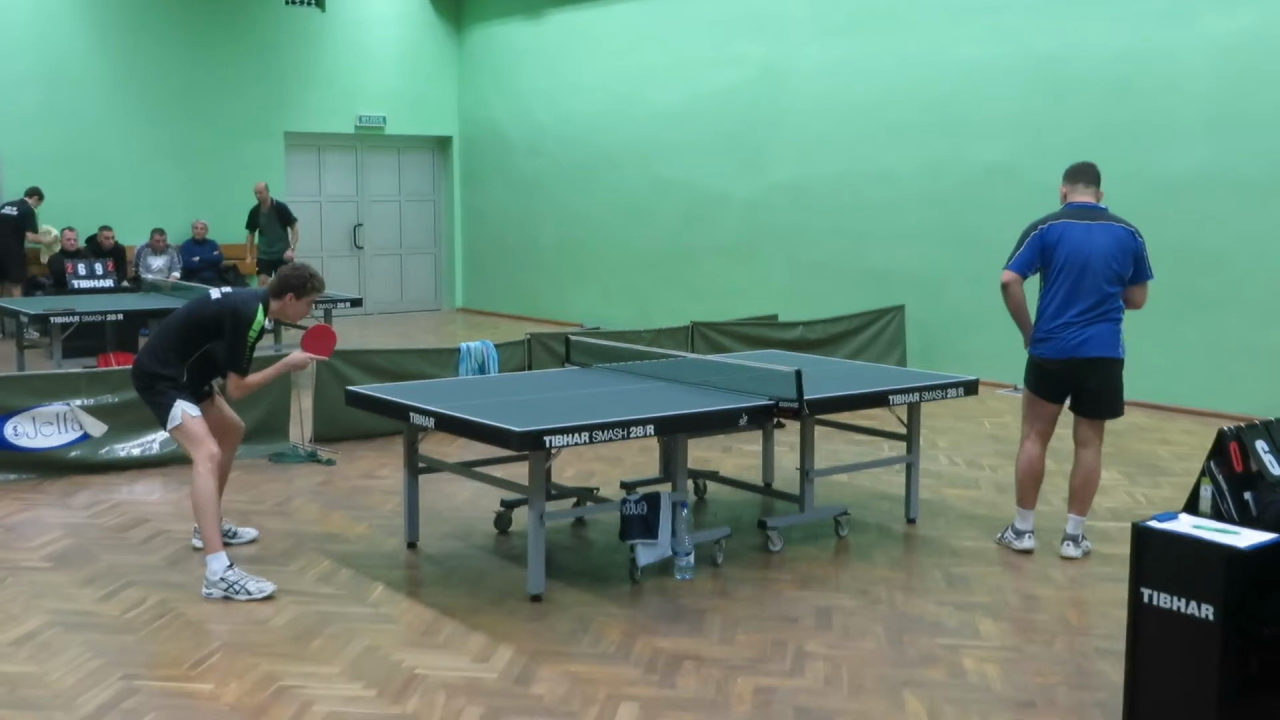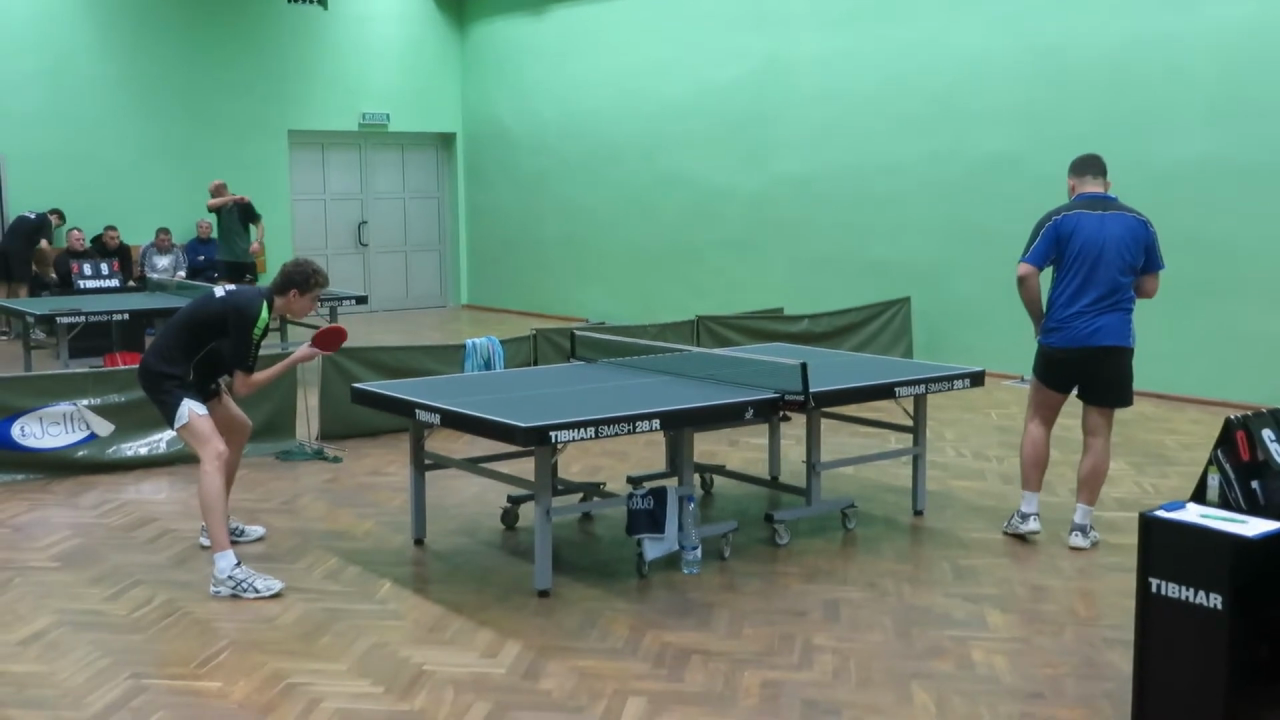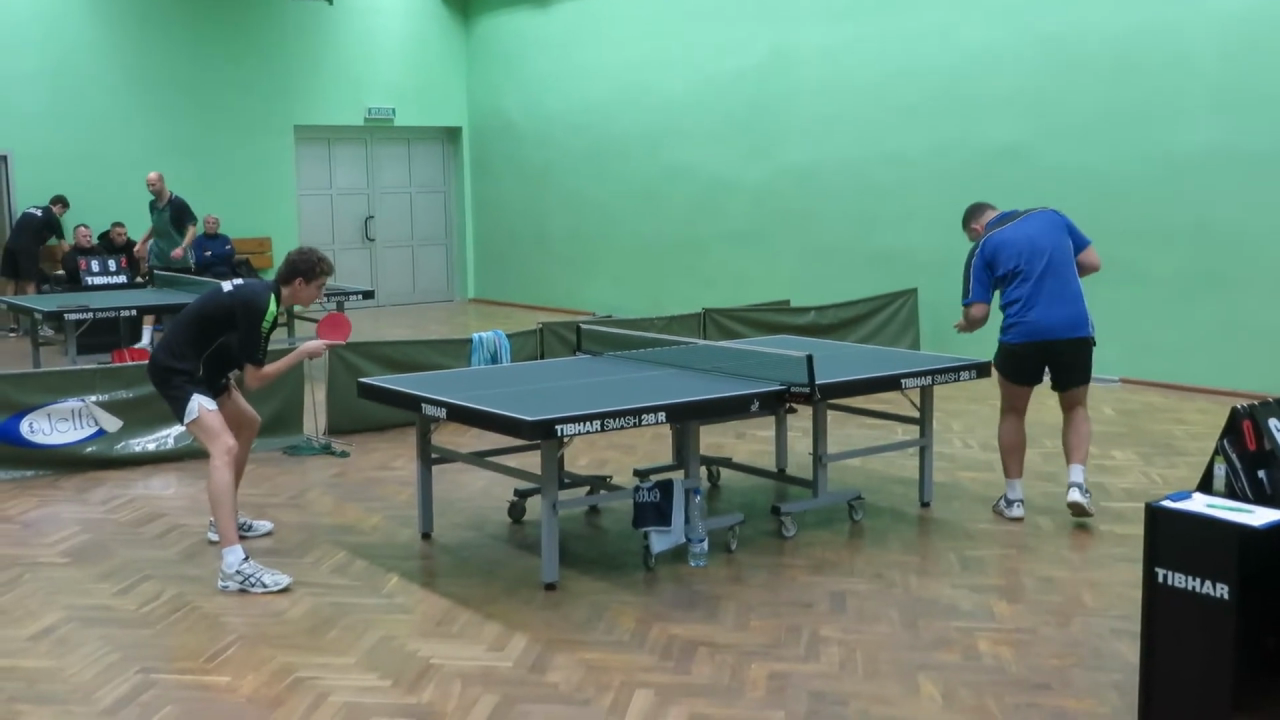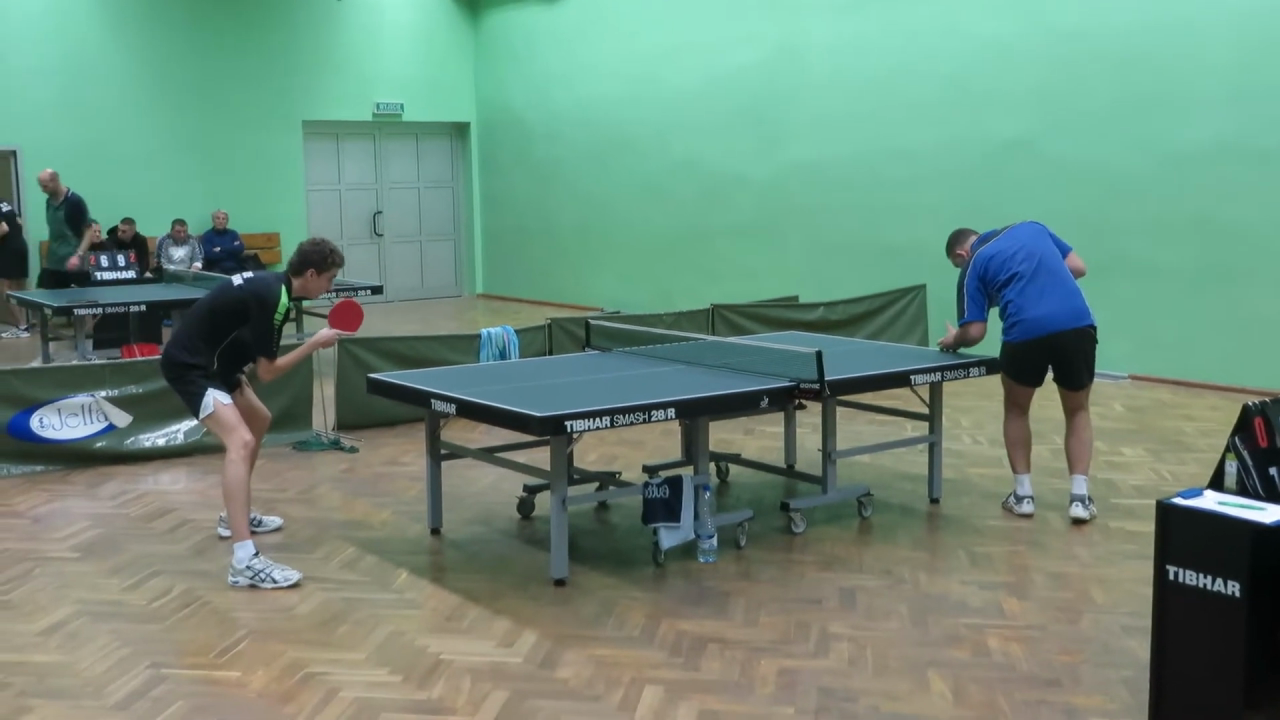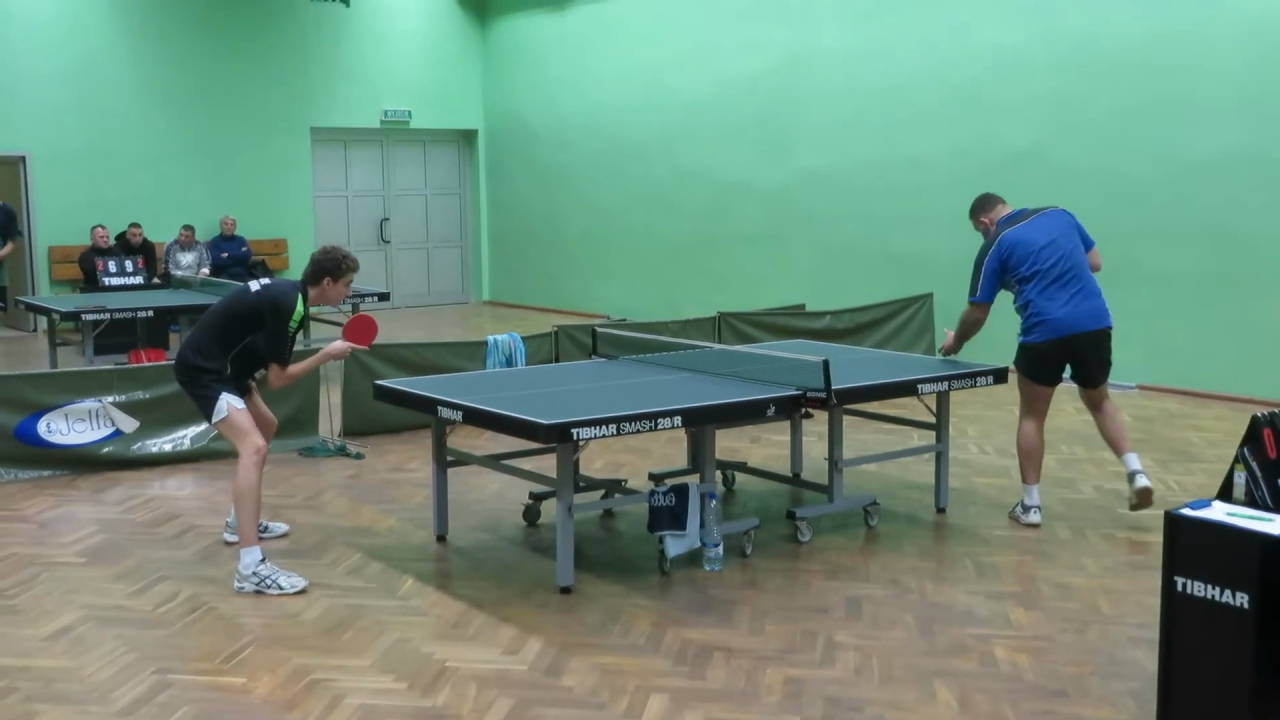
dt=1s
person 1, frame 1
left shoulder: (1045, 229)
right shoulder: (1128, 234)
left elbow: (1009, 280)
right elbow: (1137, 298)
left wrist: (1027, 330)
left hip: (1051, 349)
right hip: (1103, 353)
left knee: (1034, 438)
right knee: (1088, 444)
left ankle: (1022, 529)
right ankle: (1074, 535)
person 1, frame 2
left shoulder: (1058, 219)
right shoulder: (1140, 224)
left elbow: (1025, 274)
right elbow: (1149, 288)
left wrist: (1039, 320)
left hip: (1061, 340)
right hip: (1113, 343)
left knee: (1038, 422)
right knee: (1097, 434)
left ankle: (1028, 512)
right ankle: (1081, 525)
person 1, frame 3
left shoulder: (982, 248)
right shoulder: (1052, 217)
left elbow: (977, 313)
right elbow: (1092, 263)
left wrist: (968, 324)
left hip: (1022, 335)
right hip: (1075, 329)
left knee: (1012, 413)
right knee: (1076, 409)
left ankle: (1013, 498)
right ankle: (1077, 483)
person 1, frame 4
left shoulder: (973, 266)
right shoulder: (1032, 228)
left elbow: (974, 332)
right elbow: (1078, 268)
left wrist: (954, 340)
left hip: (1025, 332)
right hip: (1077, 325)
left knee: (1016, 410)
right knee: (1077, 411)
left ankle: (1022, 494)
right ankle: (1080, 496)
person 1, frame 5
left shoulder: (994, 246)
right shoulder: (1060, 215)
left elbow: (977, 313)
right elbow: (1095, 264)
left wrist: (956, 341)
left hip: (1045, 333)
right hip: (1095, 323)
left knee: (1032, 416)
right knee: (1099, 402)
left ankle: (1030, 503)
right ankle: (1135, 472)
person 2, frame 1
left shoulder: (251, 302)
right shoulder: (247, 314)
right elbow: (236, 388)
right wrist: (287, 364)
left hip: (181, 372)
right hip: (159, 376)
left knee: (232, 431)
right knee: (208, 455)
left ankle: (210, 526)
right ankle: (218, 573)
person 2, frame 2
left shoulder: (255, 299)
right shoulder: (252, 312)
right elbow: (242, 386)
left wrist: (219, 384)
right wrist: (295, 359)
left hip: (188, 371)
right hip: (166, 375)
left knee: (239, 430)
right knee: (215, 453)
left ankle: (217, 524)
right ankle: (226, 571)
person 2, frame 3
left shoulder: (261, 292)
right shoulder: (259, 305)
right elbow: (253, 378)
left wrist: (224, 381)
right wrist: (303, 352)
left hip: (197, 367)
right hip: (175, 371)
left knee: (248, 425)
right knee: (224, 448)
left ankle: (226, 520)
right ankle: (234, 565)
person 2, frame 4
left shoulder: (272, 284)
right shoulder: (271, 297)
right elbow: (267, 371)
left wrist: (236, 375)
right wrist: (315, 343)
left hip: (208, 361)
right hip: (189, 365)
left knee: (259, 421)
right knee: (241, 442)
left ankle: (235, 516)
right ankle: (244, 561)
person 2, frame 5
left shoulder: (287, 292)
right shoulder: (287, 305)
right elbow: (277, 378)
left wrist: (247, 381)
right wrist: (327, 354)
left hip: (219, 364)
right hip: (202, 369)
left knee: (266, 427)
right knee: (254, 448)
left ankle: (241, 521)
right ankle: (251, 567)
